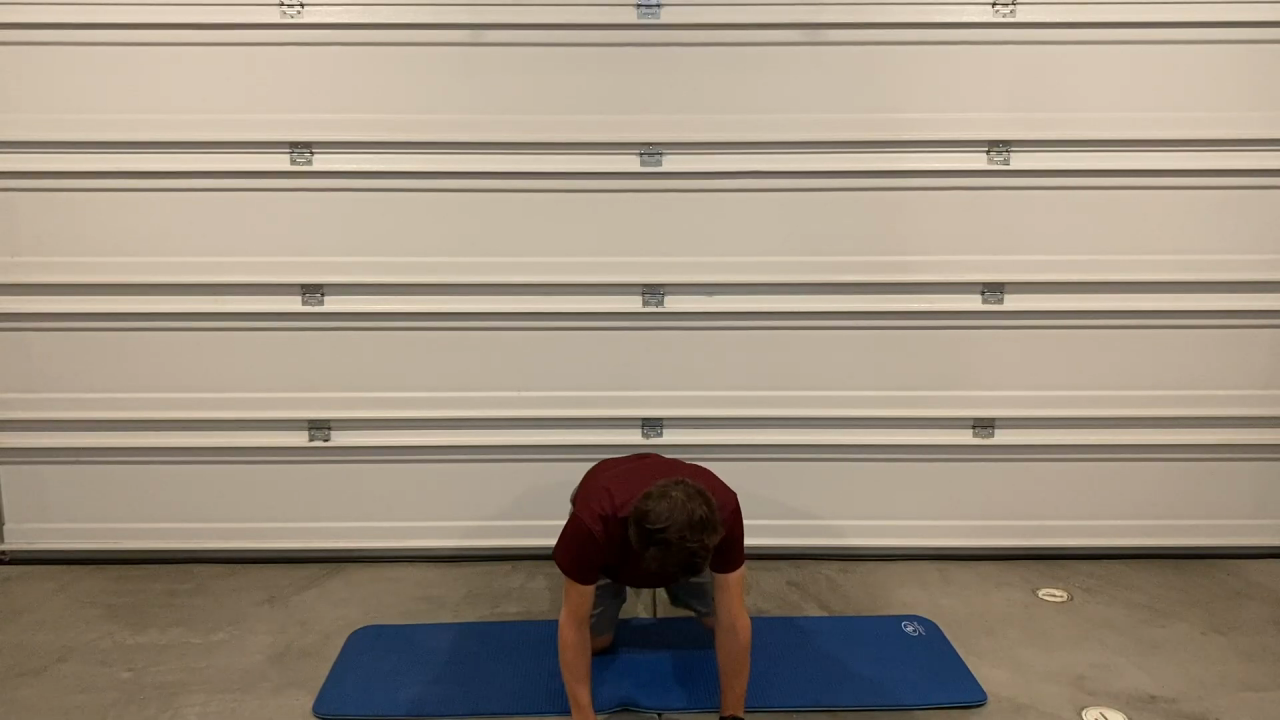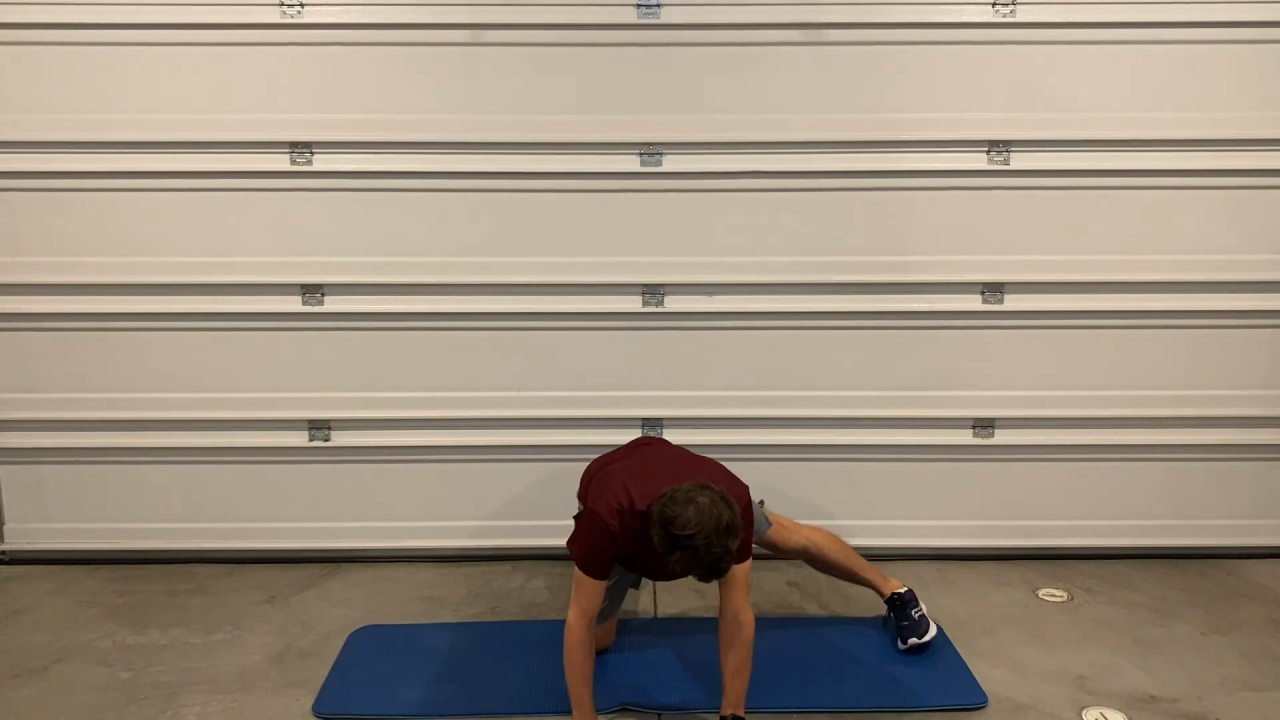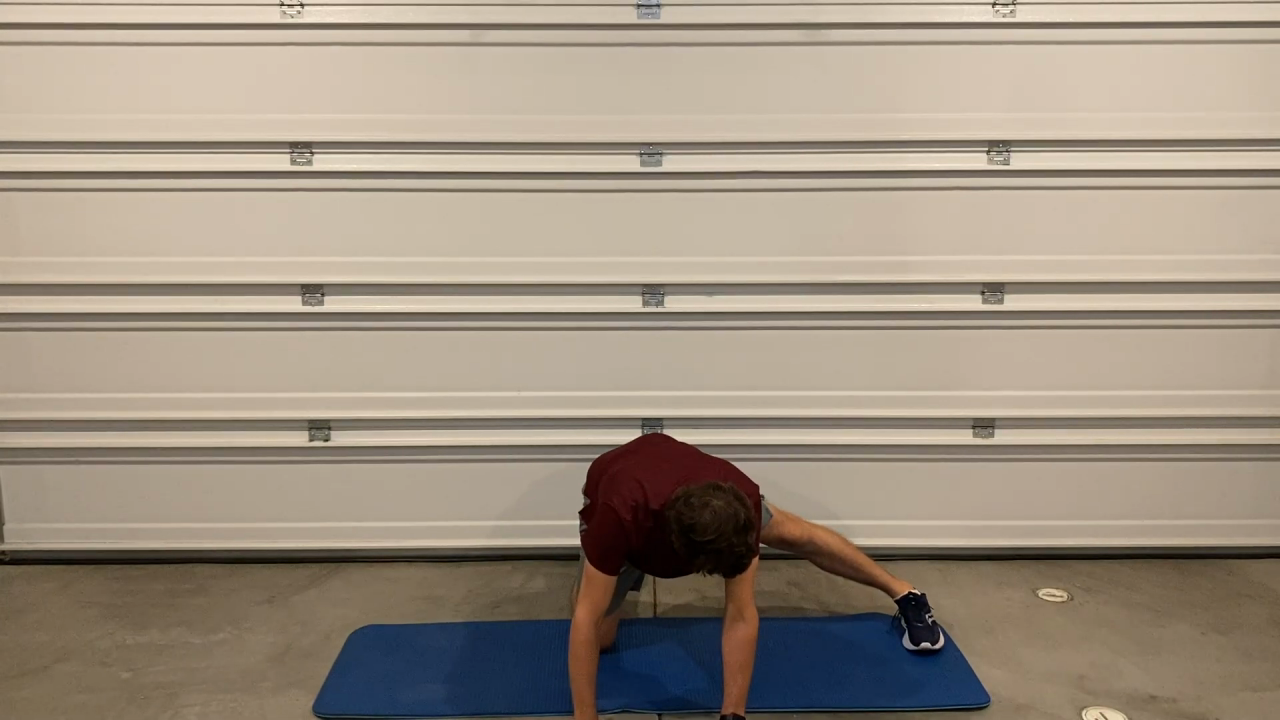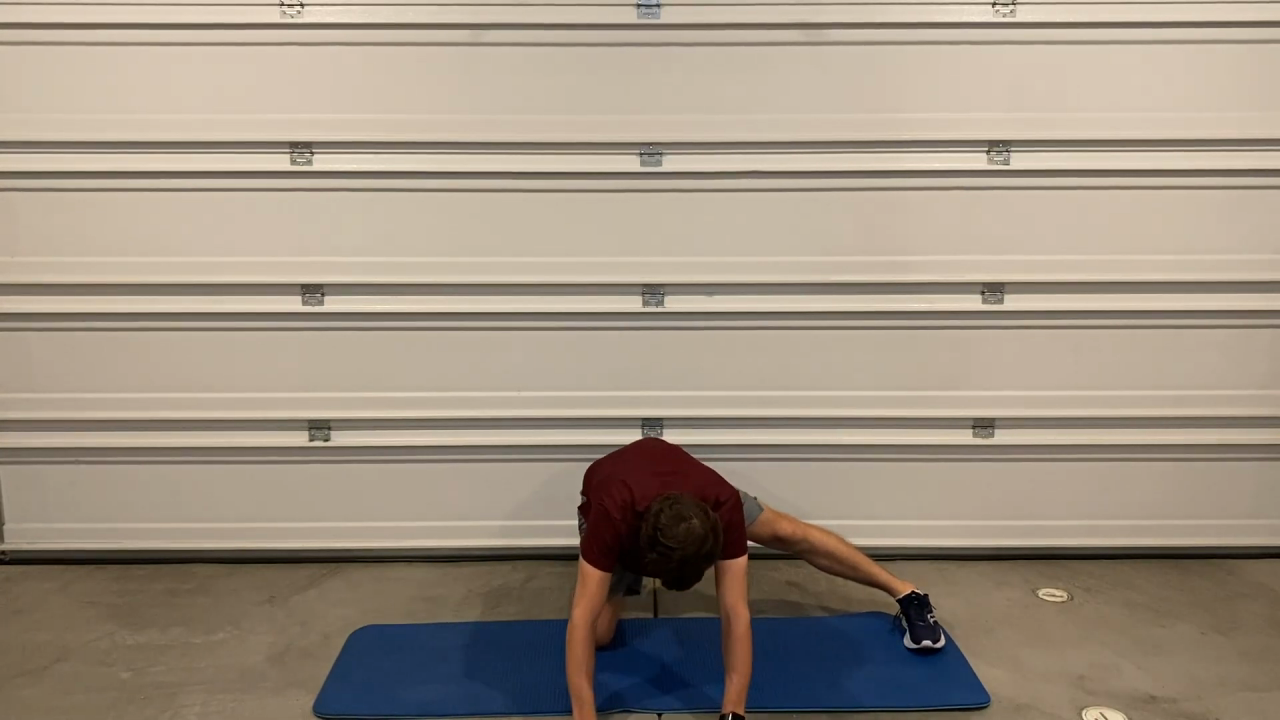
dt=1s
person 1, frame 1
left shoulder: (721, 509)
right shoulder: (594, 524)
left elbow: (732, 620)
right elbow: (574, 625)
right hip: (610, 534)
right knee: (597, 641)
person 1, frame 2
left shoulder: (731, 503)
right shoulder: (608, 519)
left elbow: (737, 616)
right elbow: (580, 622)
left hip: (681, 478)
right hip: (623, 525)
left knee: (790, 539)
right knee: (599, 637)
left ankle: (893, 591)
person 1, frame 3
left shoulder: (739, 502)
right shoulder: (621, 516)
left elbow: (741, 615)
right elbow: (586, 621)
left hip: (680, 472)
right hip: (616, 496)
left knee: (792, 534)
right knee: (601, 635)
left ankle: (903, 593)
right ankle: (610, 576)
person 1, frame 4
left shoulder: (721, 505)
right shoulder: (613, 514)
left elbow: (736, 614)
right elbow: (582, 622)
left hip: (679, 482)
right hip: (617, 501)
left knee: (785, 532)
right knee: (598, 631)
left ankle: (905, 594)
right ankle: (624, 575)
